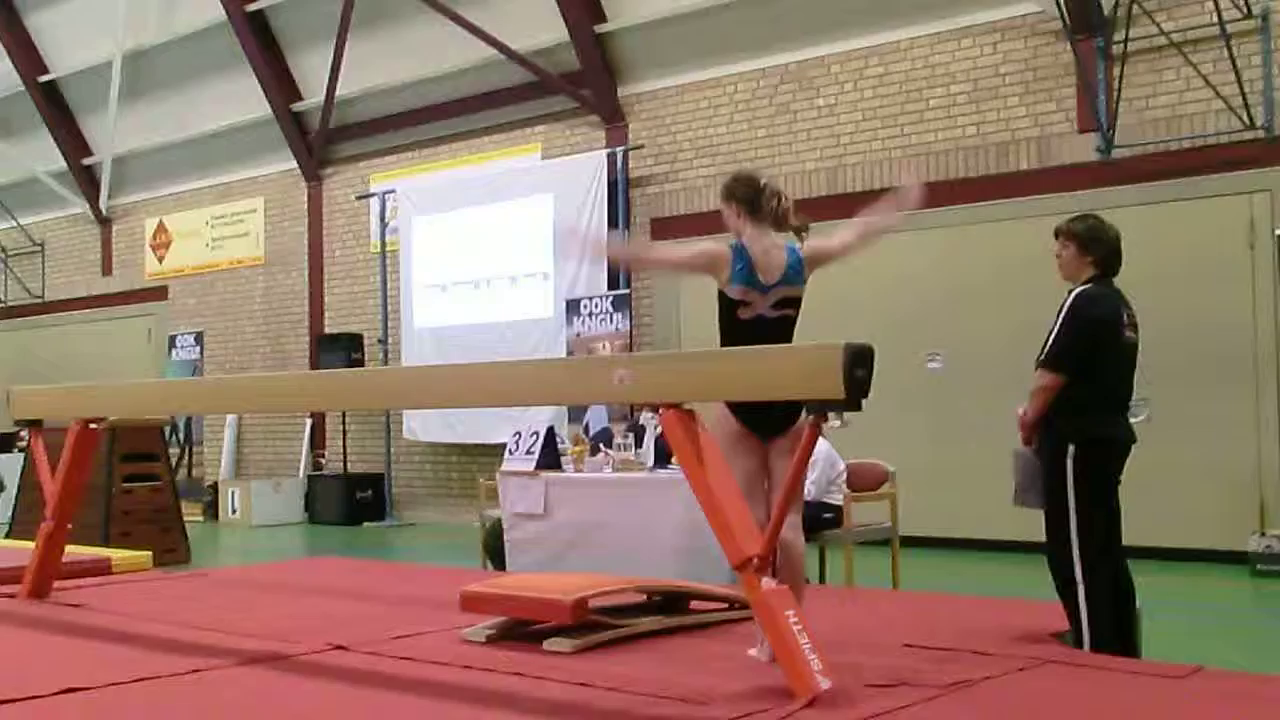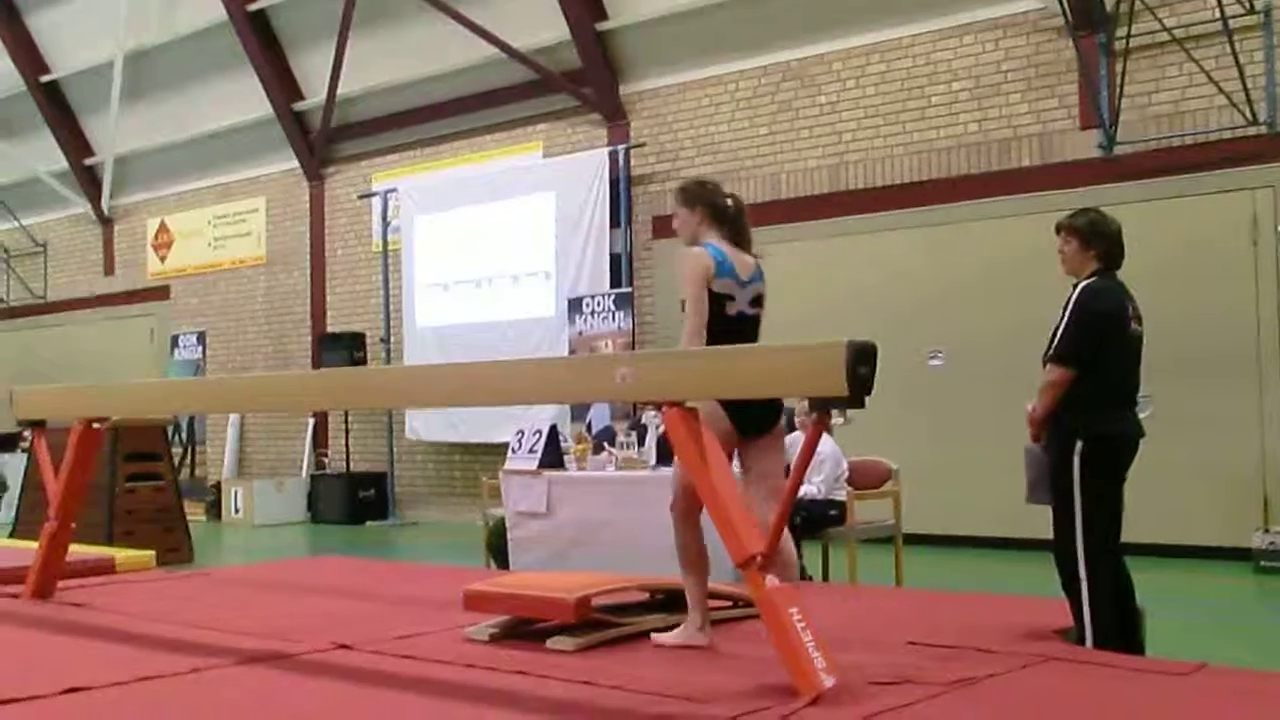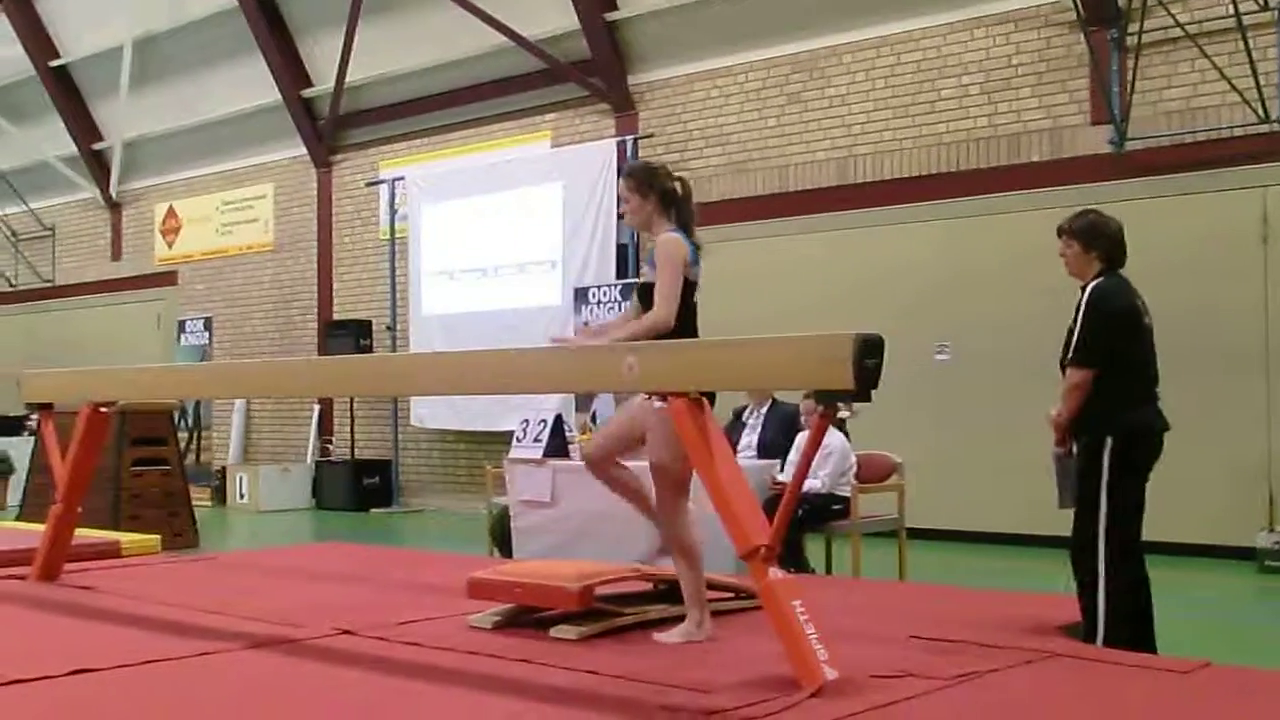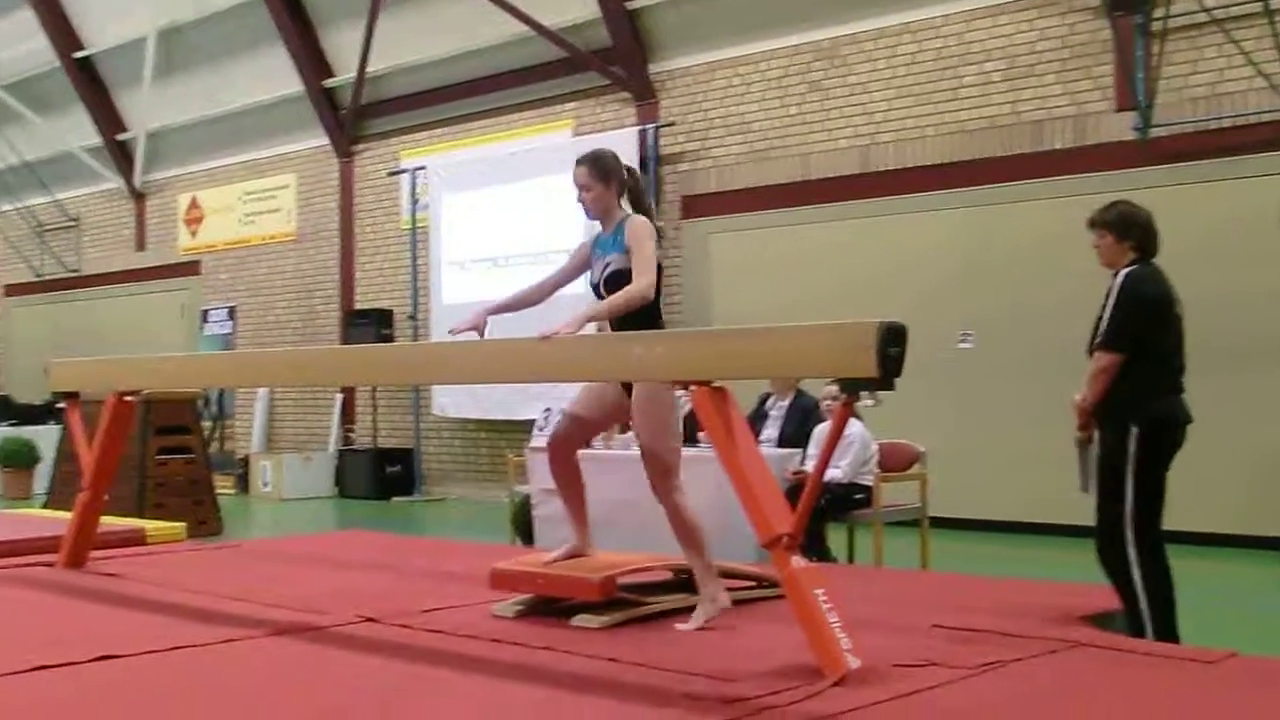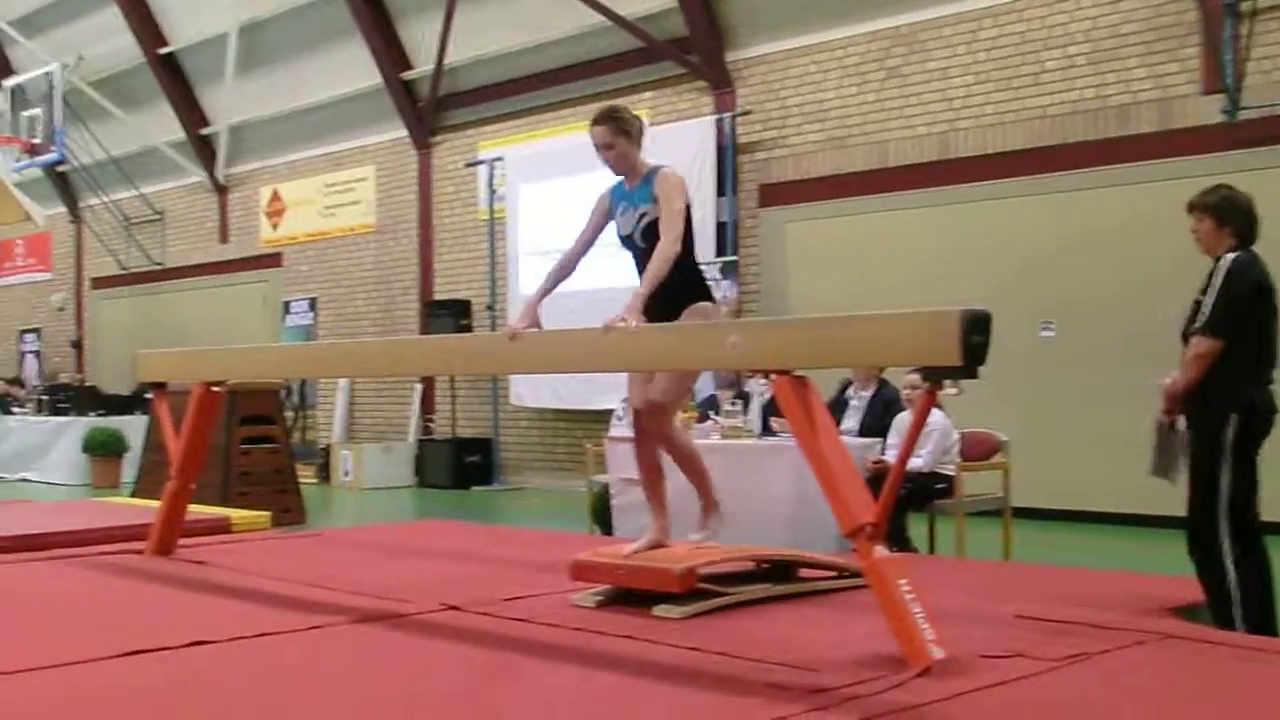
dt=0.4s
person 1, frame 1
left shoulder: (722, 256)
right shoulder: (802, 254)
left elbow: (652, 257)
right elbow: (860, 231)
right wrist: (904, 199)
left hip: (740, 399)
right hip: (787, 398)
left knee: (749, 519)
right knee: (787, 518)
person 1, frame 2
left shoulder: (697, 258)
right shoulder: (752, 265)
left elbow: (696, 335)
left hip: (724, 397)
right hip: (764, 398)
left knee: (685, 510)
right knee: (770, 523)
left ankle: (698, 624)
person 1, frame 3
left shoulder: (668, 244)
right shoulder: (664, 248)
left elbow: (662, 320)
right elbow: (637, 318)
left wrist: (599, 344)
right wrist: (586, 338)
left knee: (671, 501)
right knee: (597, 456)
left ankle: (698, 618)
right ankle: (673, 533)
person 1, frame 4
left shoulder: (638, 227)
right shoulder: (593, 244)
left elbow: (644, 288)
right elbow: (543, 288)
left wrist: (581, 318)
right wrist: (488, 311)
left knee: (664, 483)
right knee: (561, 440)
left ankle: (710, 588)
right ankle: (582, 539)
person 1, frame 5
left shoulder: (666, 180)
right shoulder: (611, 197)
left elbow: (670, 246)
right elbow: (574, 254)
left wrist: (633, 303)
right wrist: (533, 306)
left hip: (691, 305)
right hip: (651, 311)
left knee: (659, 414)
right knee: (640, 418)
left ankle: (711, 508)
right ankle: (659, 525)
person 2, frame 1
left shoulder: (1084, 301)
right shoulder: (1119, 306)
left elbow: (1051, 375)
left wrist: (1029, 420)
right wrist: (1041, 417)
left hip: (1077, 443)
right hip: (1107, 437)
left knee: (1077, 558)
right knee: (1105, 554)
left ankle: (1096, 658)
right ankle: (1122, 655)
person 2, frame 2
left shoulder: (1090, 295)
right shoulder: (1122, 298)
left elbow: (1060, 371)
left wrist: (1038, 416)
right wrist: (1049, 413)
left hip: (1086, 439)
right hip: (1113, 433)
left knee: (1081, 554)
right knee: (1105, 550)
left ankle: (1099, 655)
right ankle: (1128, 652)
person 2, frame 3
left shoulder: (1099, 295)
right shoulder: (1124, 293)
left elbow: (1079, 374)
left wrist: (1062, 421)
right wrist: (1071, 417)
left hip: (1114, 436)
right hip: (1134, 431)
left knee: (1097, 552)
right knee: (1121, 549)
left ankle: (1104, 654)
right ankle: (1138, 652)
person 2, frame 4
left shoulder: (1132, 283)
right shoulder: (1154, 283)
left elbow: (1108, 359)
left wrist: (1085, 405)
right wrist: (1096, 404)
left hip: (1137, 424)
right hip: (1156, 419)
left knee: (1122, 539)
right knee: (1140, 538)
left ankle: (1153, 645)
right ankle: (1162, 642)
person 2, frame 5
left shoulder: (1234, 269)
right shoulder: (1242, 269)
left elbow: (1207, 344)
left wrist: (1175, 390)
right wrist: (1182, 384)
left hip: (1227, 414)
right hip: (1232, 411)
left knee: (1217, 531)
right knee: (1234, 529)
